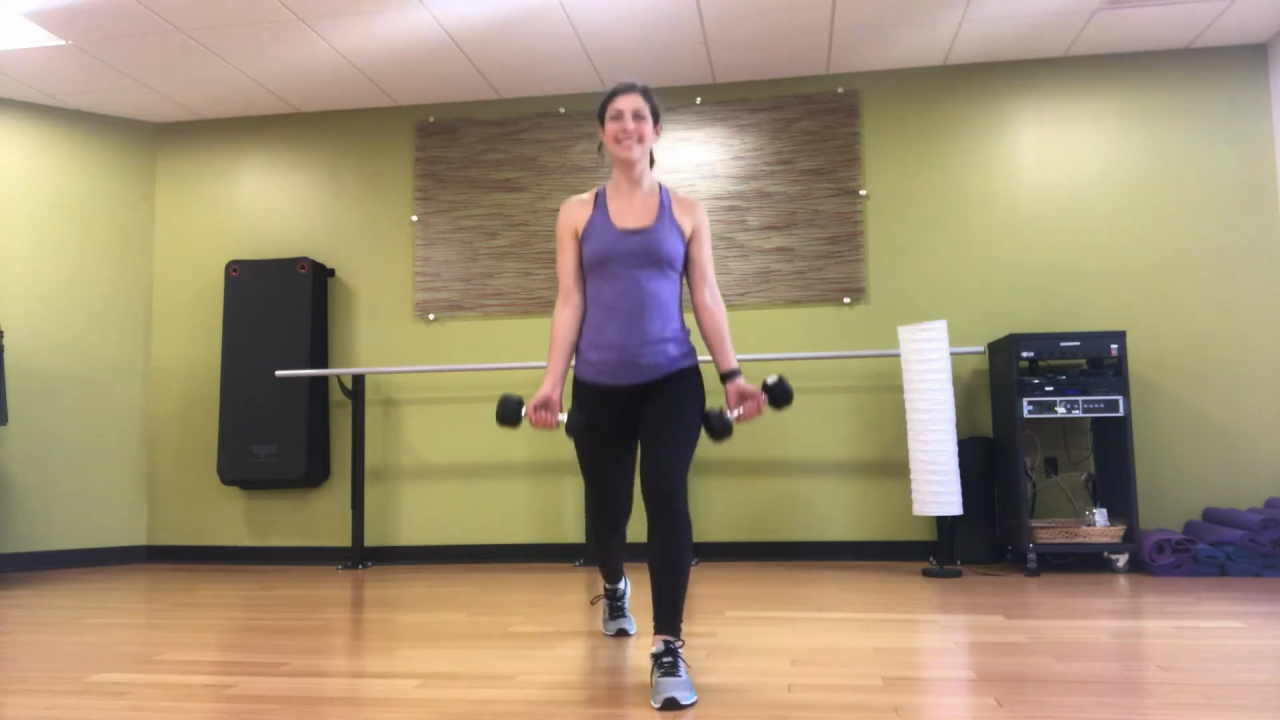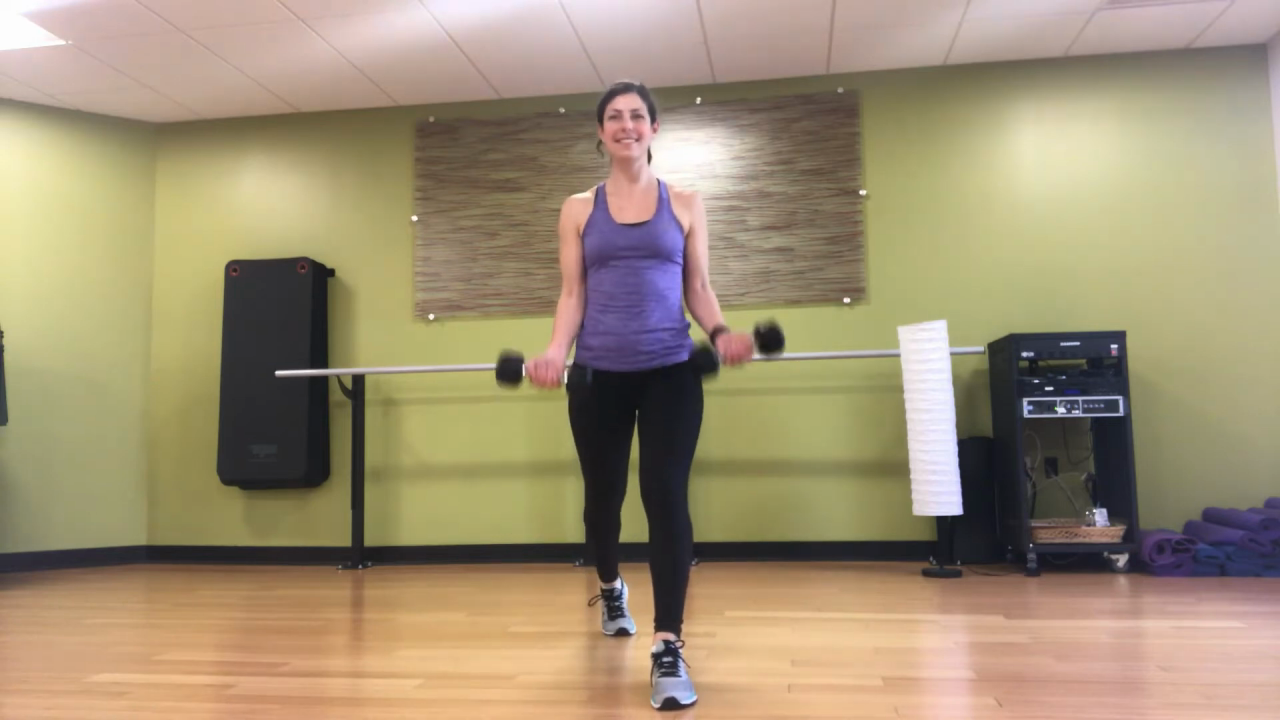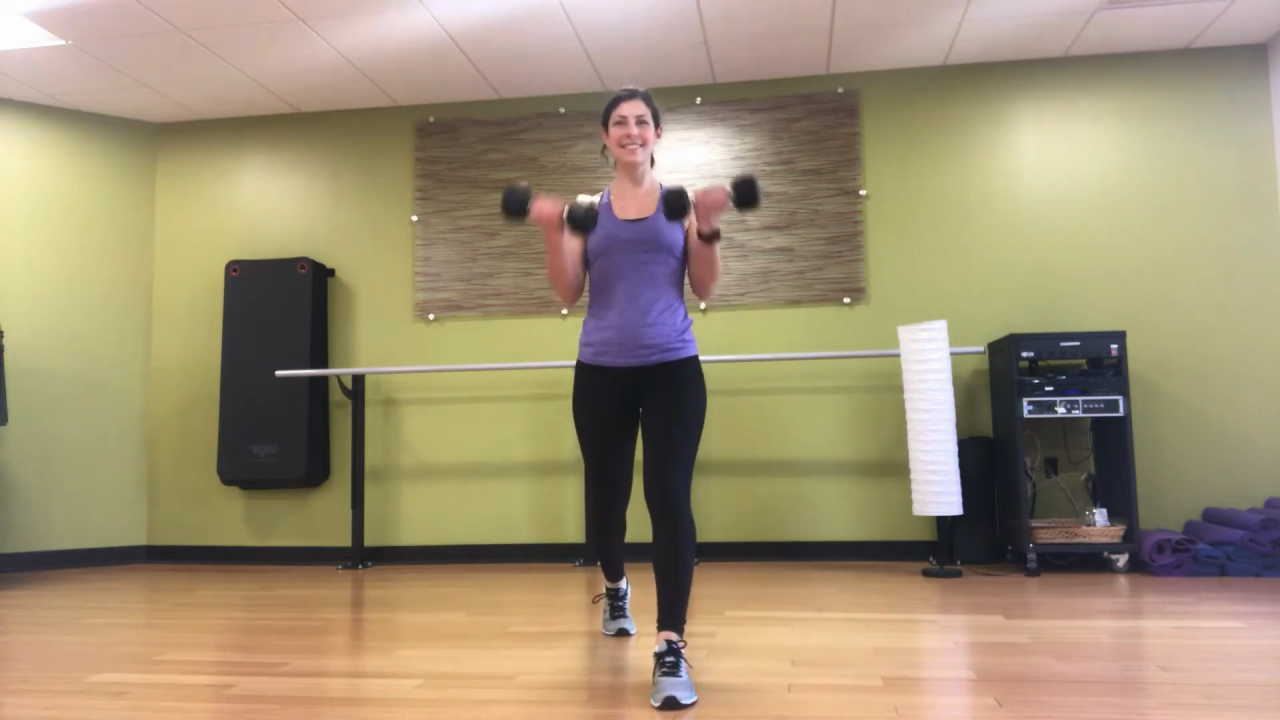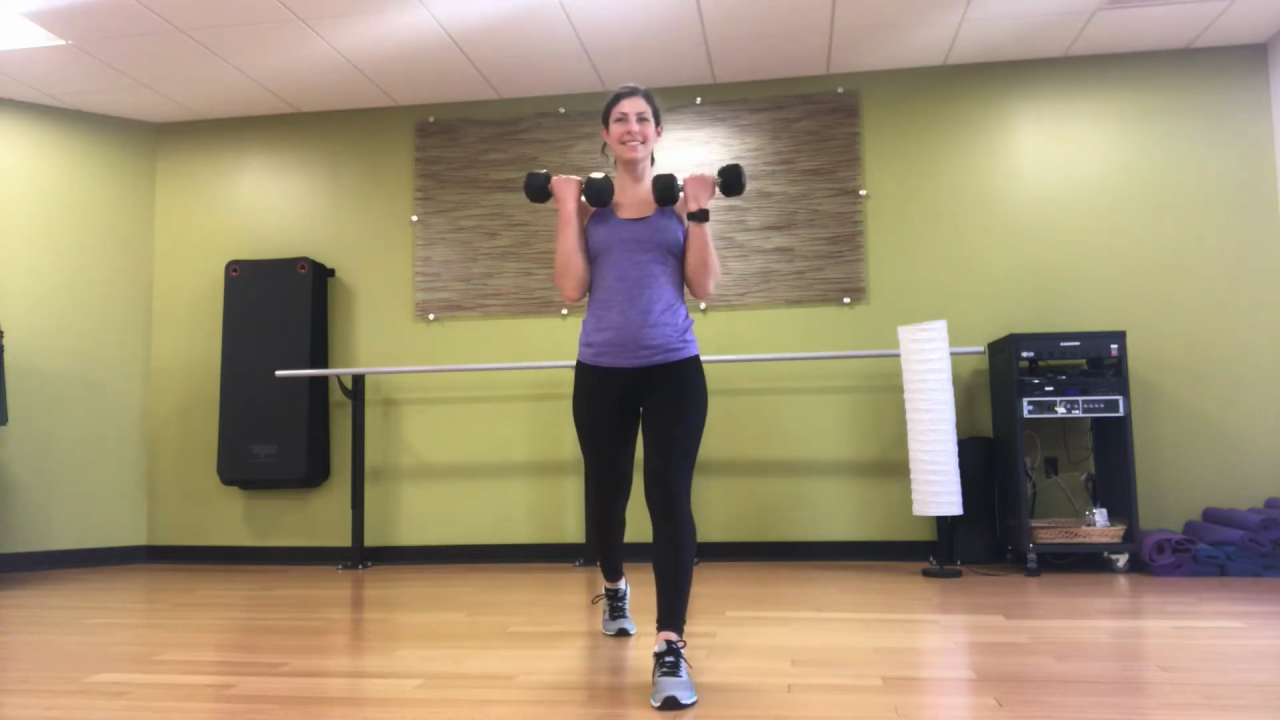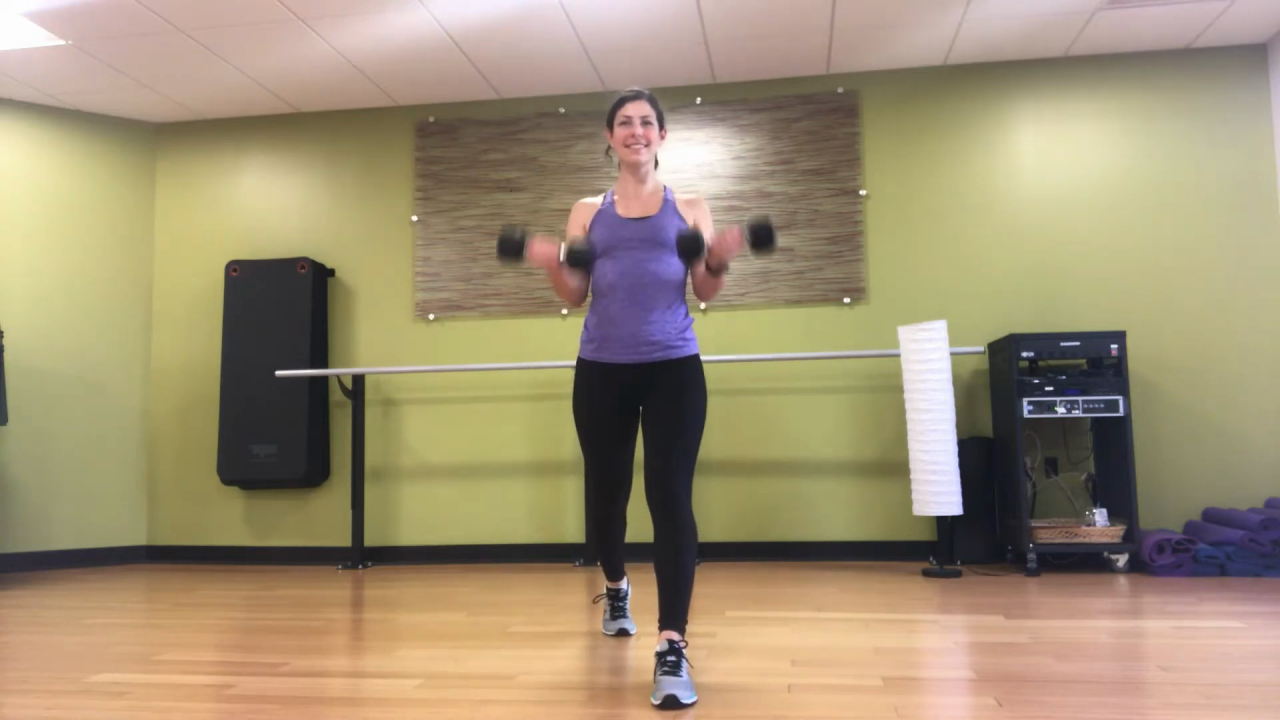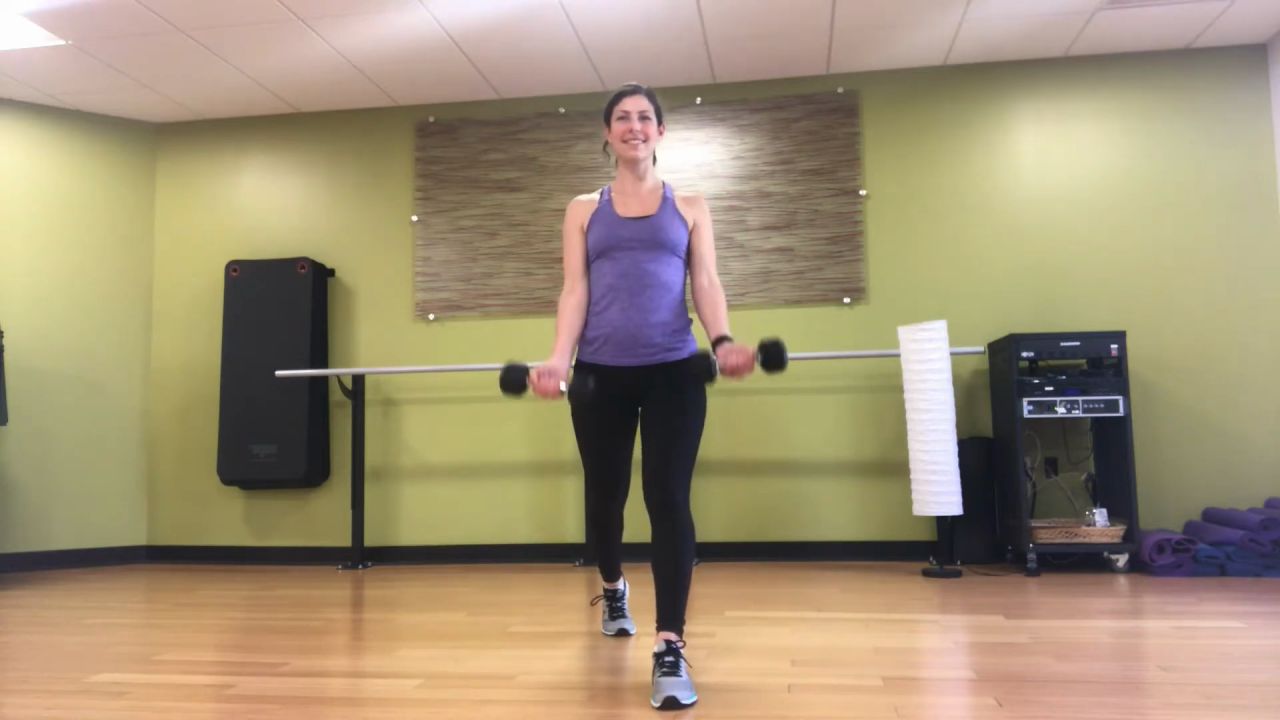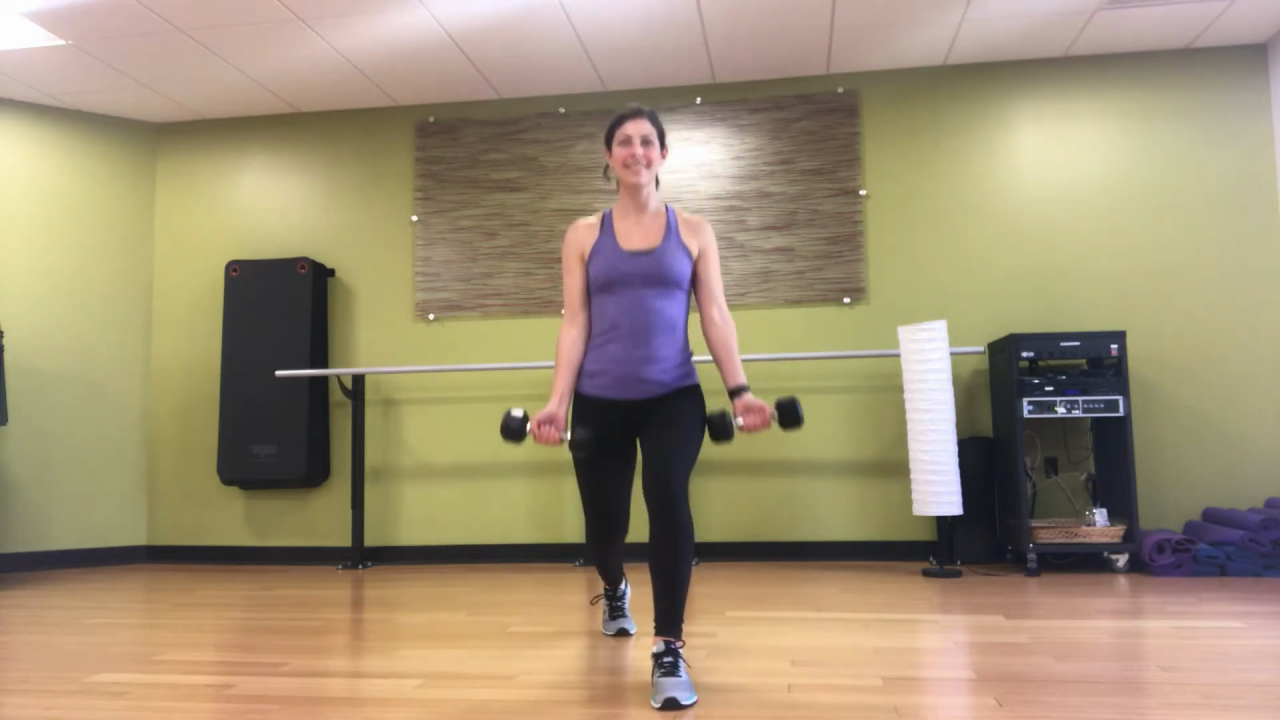
dt=0.3s
person 1, frame 1
left shoulder: (686, 209)
right shoulder: (577, 212)
left elbow: (705, 296)
right elbow: (569, 303)
left wrist: (731, 373)
right wrist: (552, 381)
left hip: (671, 379)
right hip: (599, 385)
left knee: (665, 493)
right knee: (606, 503)
left ankle: (668, 648)
right ankle: (614, 588)
person 1, frame 2
left shoulder: (685, 203)
right shoulder: (579, 209)
left elbow: (698, 287)
right elbow: (572, 294)
left wrist: (722, 333)
right wrist: (555, 352)
left hip: (670, 371)
right hip: (599, 374)
left knee: (666, 495)
right knee: (603, 494)
left ankle: (668, 649)
right ankle: (611, 589)
person 1, frame 3
left shoulder: (684, 203)
right shoulder: (585, 208)
left elbow: (704, 288)
right elbow: (569, 292)
left wrist: (707, 230)
right wrist: (554, 236)
left hip: (672, 368)
right hip: (601, 371)
left knee: (669, 497)
right knee: (606, 494)
left ankle: (670, 648)
right ankle: (615, 588)
person 1, frame 4
left shoulder: (681, 199)
right shoulder: (586, 203)
left elbow: (704, 286)
right elbow: (572, 288)
left wrist: (698, 212)
right wrist: (567, 211)
left hip: (673, 368)
right hip: (601, 371)
left knee: (669, 498)
right knee: (607, 495)
left ankle: (670, 648)
right ankle: (614, 589)
person 1, frame 5
left shoulder: (689, 206)
right shoulder: (587, 210)
left elbow: (702, 287)
right elbow: (575, 290)
left wrist: (717, 265)
right wrist: (553, 268)
left hip: (673, 366)
right hip: (601, 368)
left knee: (670, 496)
right knee: (607, 493)
left ankle: (671, 649)
right ankle: (615, 589)
person 1, frame 6
left shoulder: (689, 205)
right shoulder: (584, 209)
left elbow: (705, 282)
right elbow: (575, 289)
left wrist: (723, 340)
right wrist: (556, 356)
left hip: (672, 369)
right hip: (601, 371)
left knee: (668, 497)
right knee: (605, 495)
left ankle: (670, 649)
right ankle: (613, 589)
person 1, frame 7
left shoulder: (693, 231)
right shoulder: (583, 234)
left elbow: (714, 315)
right elbow: (574, 323)
left wrist: (739, 391)
right wrist: (557, 401)
left hip: (672, 394)
right hip: (601, 399)
left knee: (666, 492)
right knee: (605, 525)
left ankle: (669, 651)
right ankle: (615, 589)
